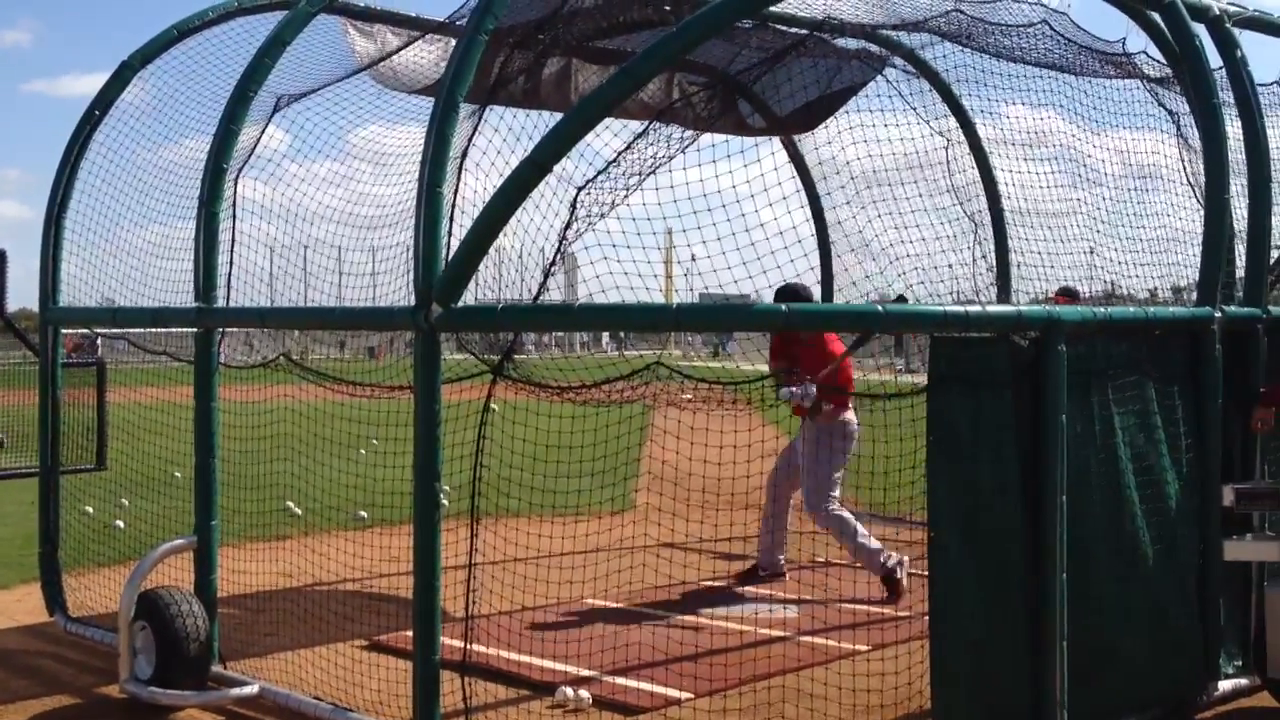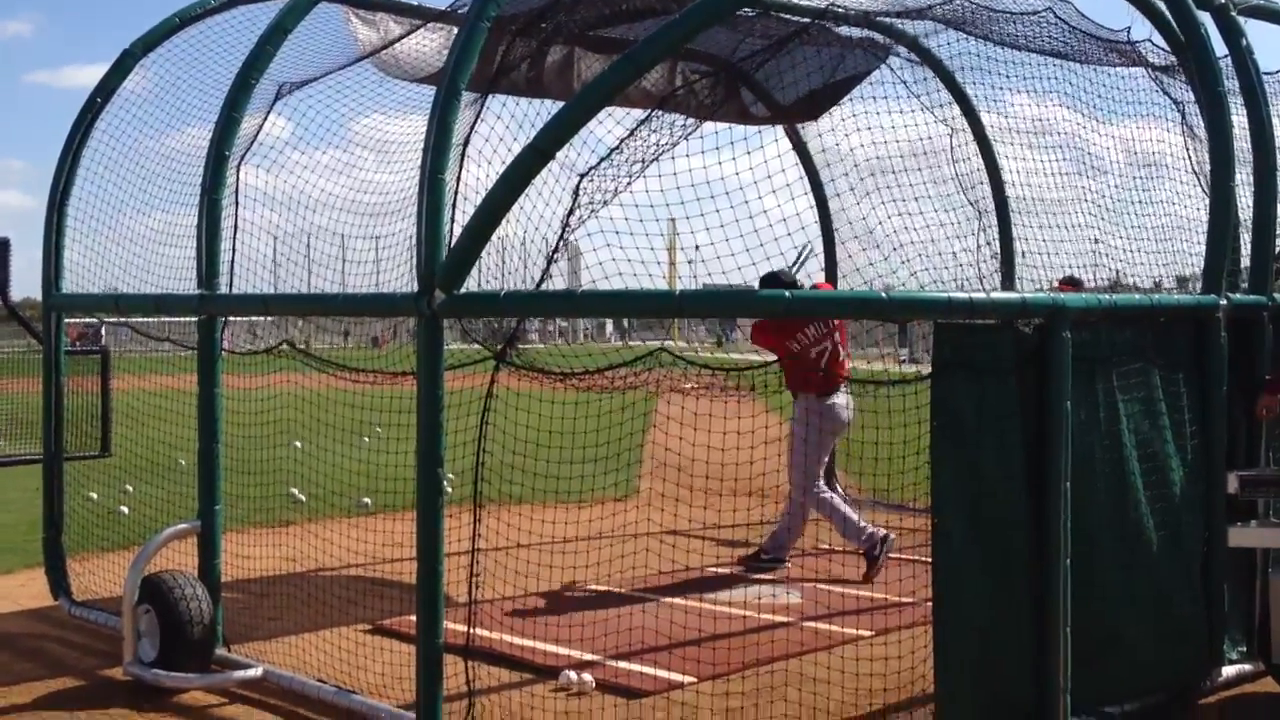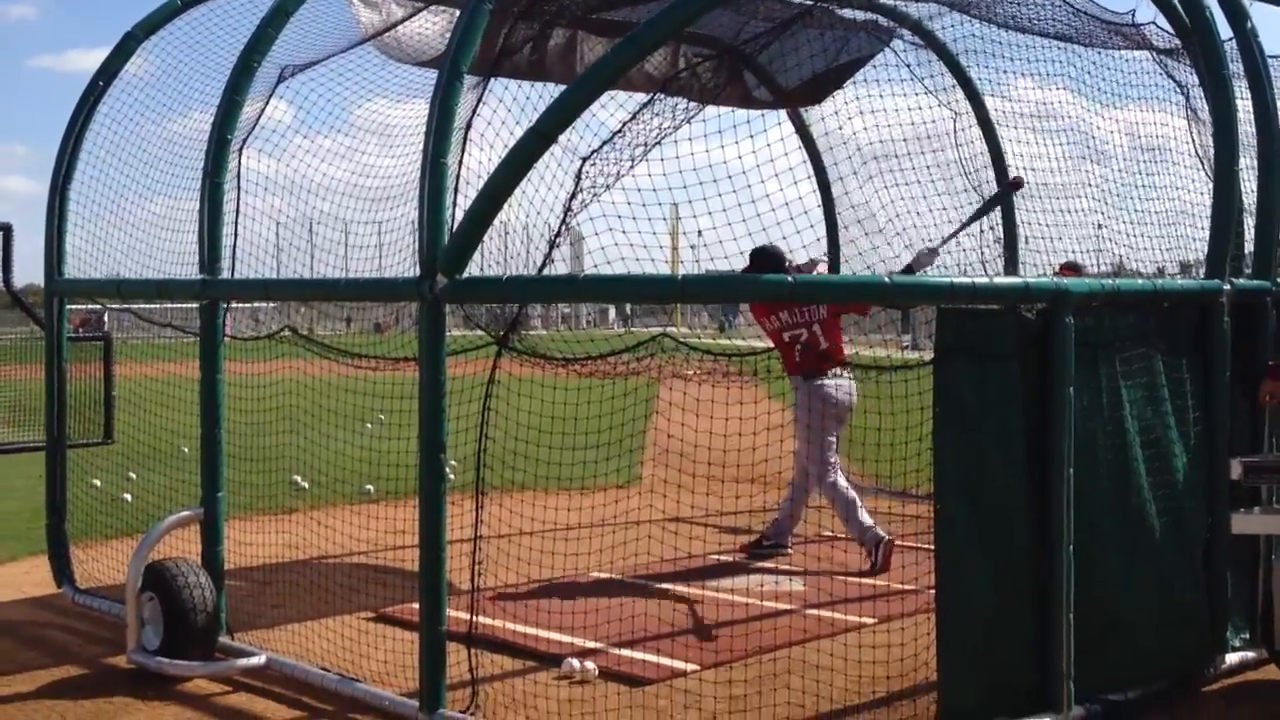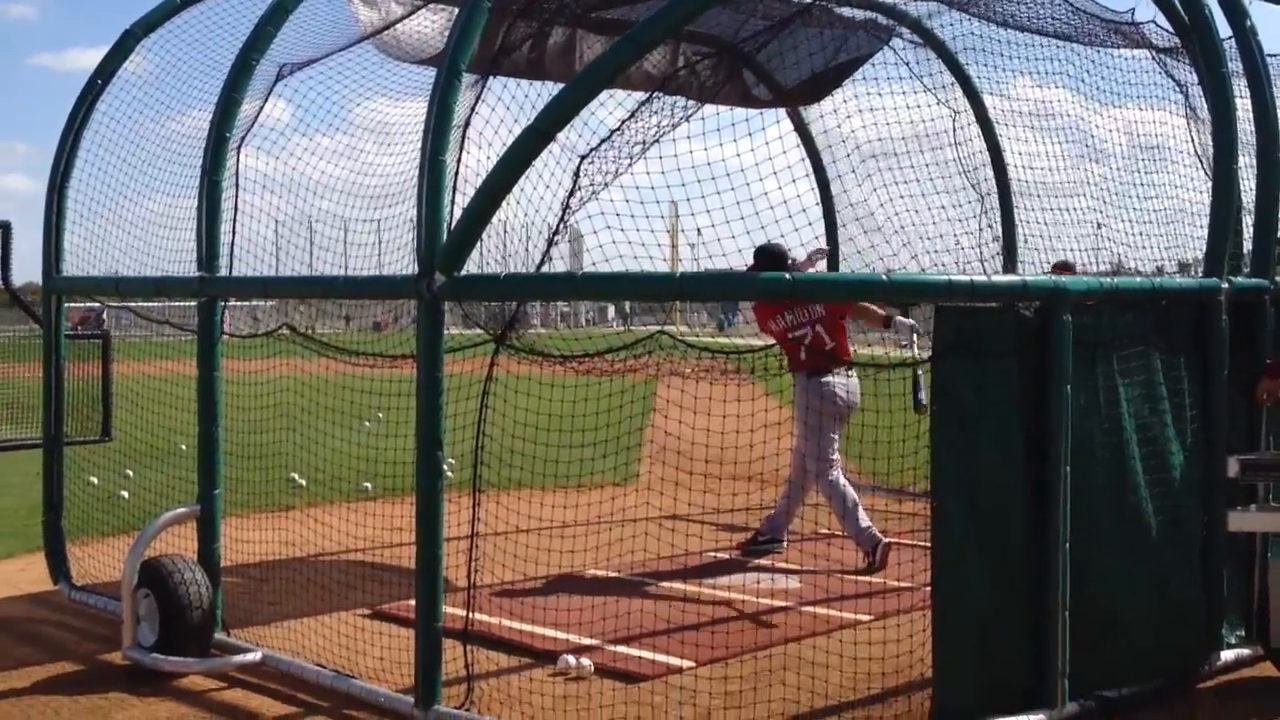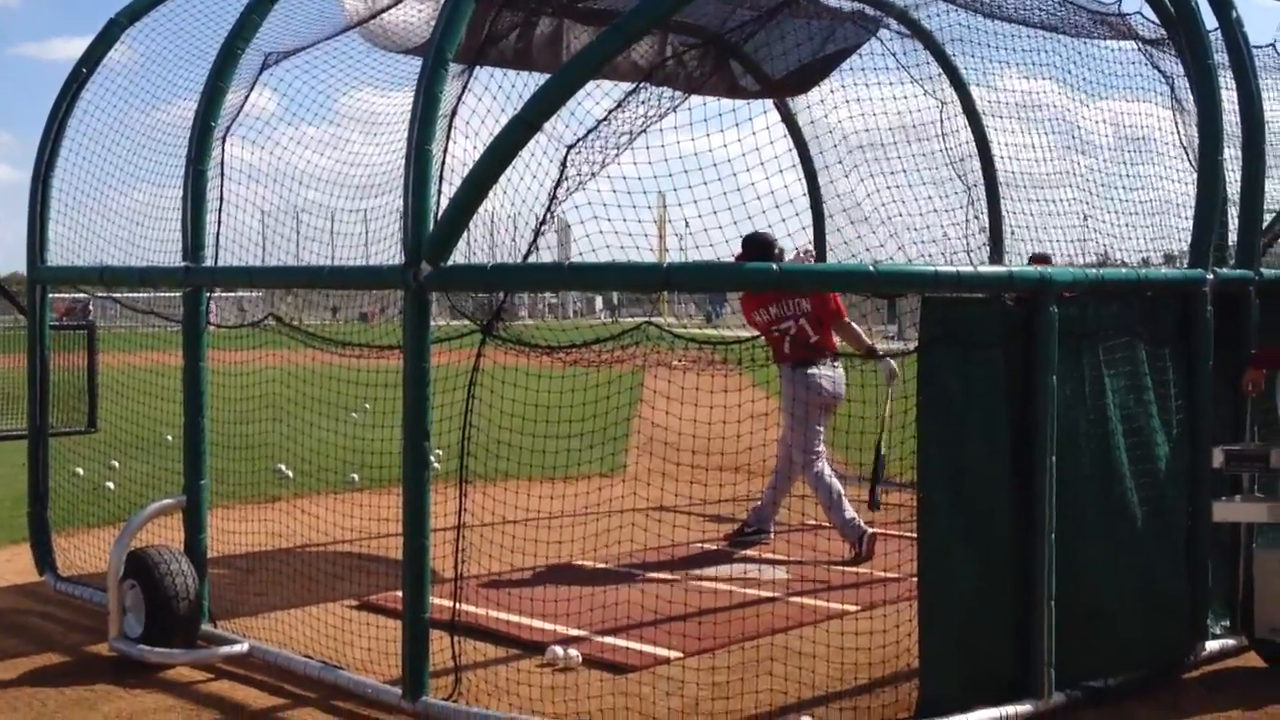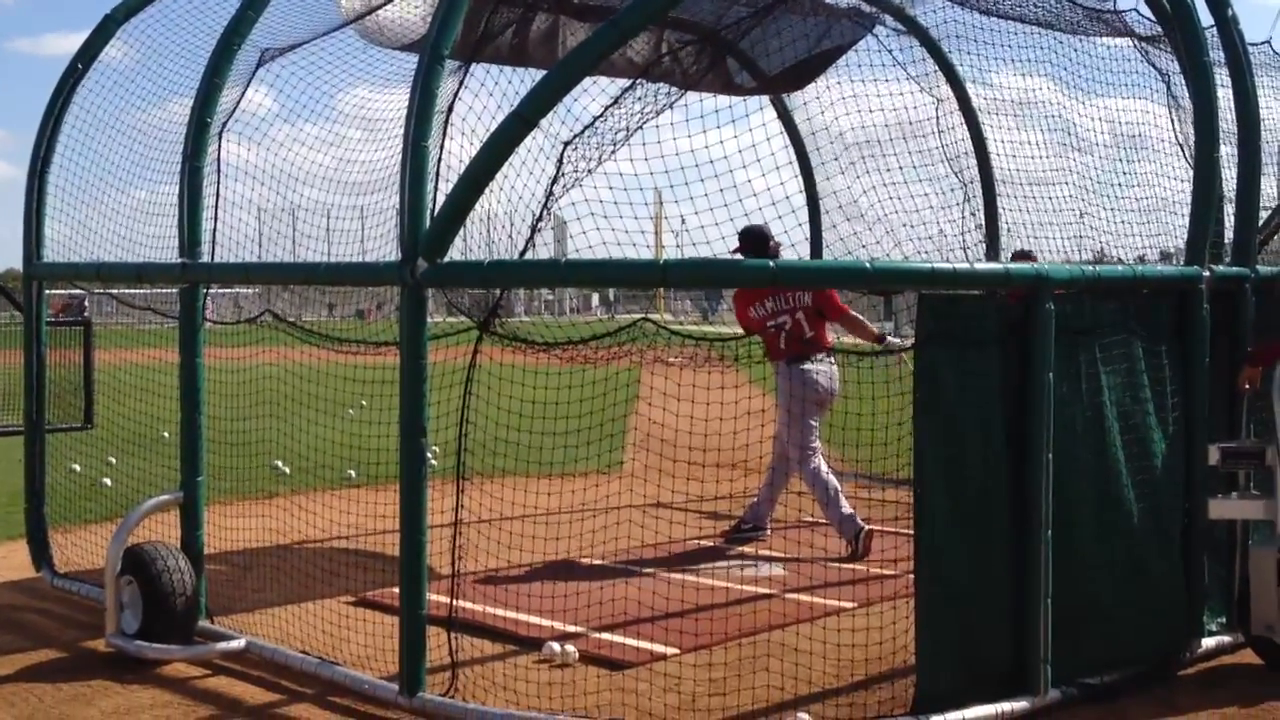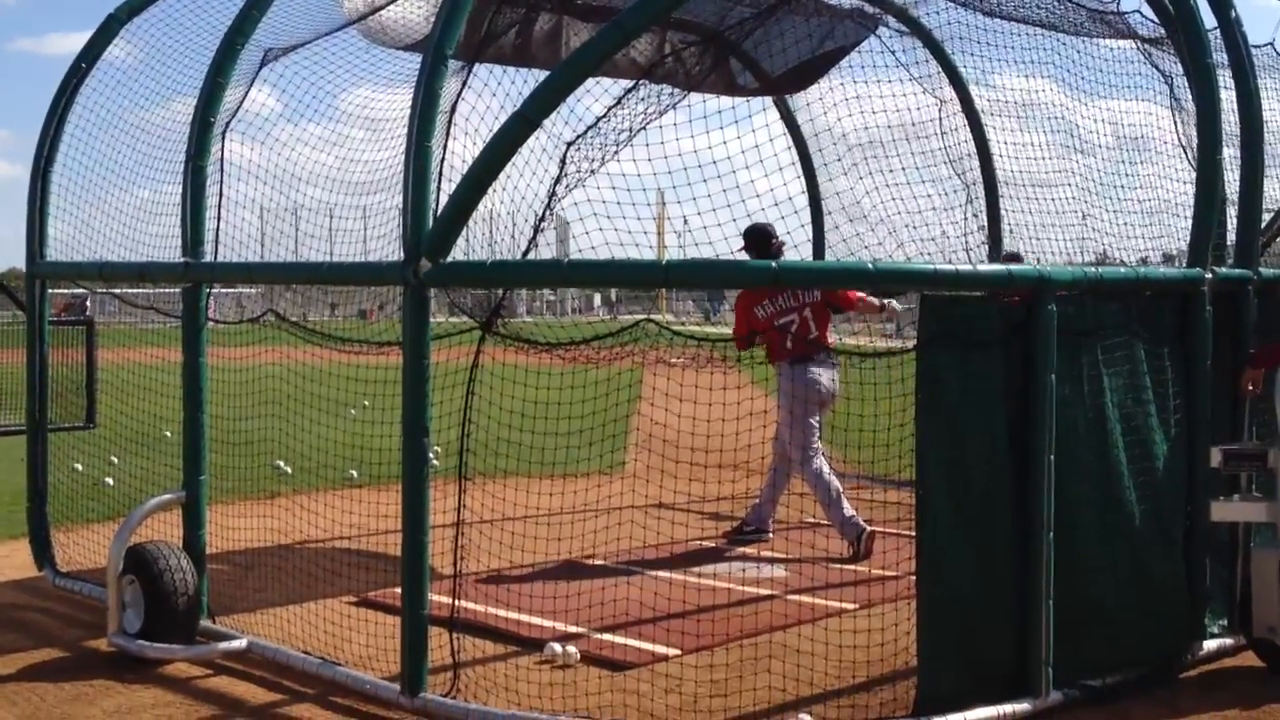
dt=0.2s
person 1, frame 1
left shoulder: (829, 353)
right shoulder: (786, 336)
left elbow: (827, 410)
right elbow: (779, 370)
right wrist: (793, 389)
left hip: (831, 426)
right hip: (812, 424)
left knee: (820, 504)
right knee: (778, 485)
left ankle: (887, 564)
right ankle: (771, 563)
person 1, frame 2
left shoulder: (772, 330)
left hip: (815, 407)
right hip: (837, 400)
left knee: (809, 487)
right knee: (803, 481)
left ankle: (871, 540)
right ankle: (776, 549)
person 1, frame 3
left shoulder: (761, 308)
left wrist: (803, 269)
right wrist: (913, 268)
left hip: (813, 390)
right hip: (842, 384)
left knee: (825, 472)
right knee: (807, 467)
left ankle: (875, 540)
right ankle: (777, 536)
person 1, frame 4
left shoulder: (764, 309)
right elbow: (858, 309)
left wrist: (801, 267)
right wrist: (893, 321)
left hip: (814, 389)
right hip: (845, 383)
left knee: (825, 470)
right knee: (805, 464)
left ankle: (871, 541)
right ankle: (773, 533)
person 1, frame 5
left shoulder: (750, 302)
right elbow: (842, 325)
right wrist: (877, 355)
left hip: (800, 379)
right hip: (832, 374)
left knee: (810, 461)
right knee: (788, 455)
left ankle: (856, 533)
right ankle: (759, 523)
person 1, frame 6
left shoulder: (744, 298)
right elbow: (846, 318)
right wrist: (883, 340)
left hip: (794, 376)
right hip: (825, 369)
left knee: (806, 458)
right knee: (784, 451)
left ankle: (853, 529)
right ankle: (756, 520)
person 1, frame 7
left shoulder: (748, 299)
left elbow: (743, 344)
right elbow: (856, 302)
right wrist: (885, 306)
left hip: (796, 376)
right hip: (824, 370)
left knee: (807, 459)
right knee: (784, 451)
left ankle: (854, 530)
right ankle: (758, 522)
